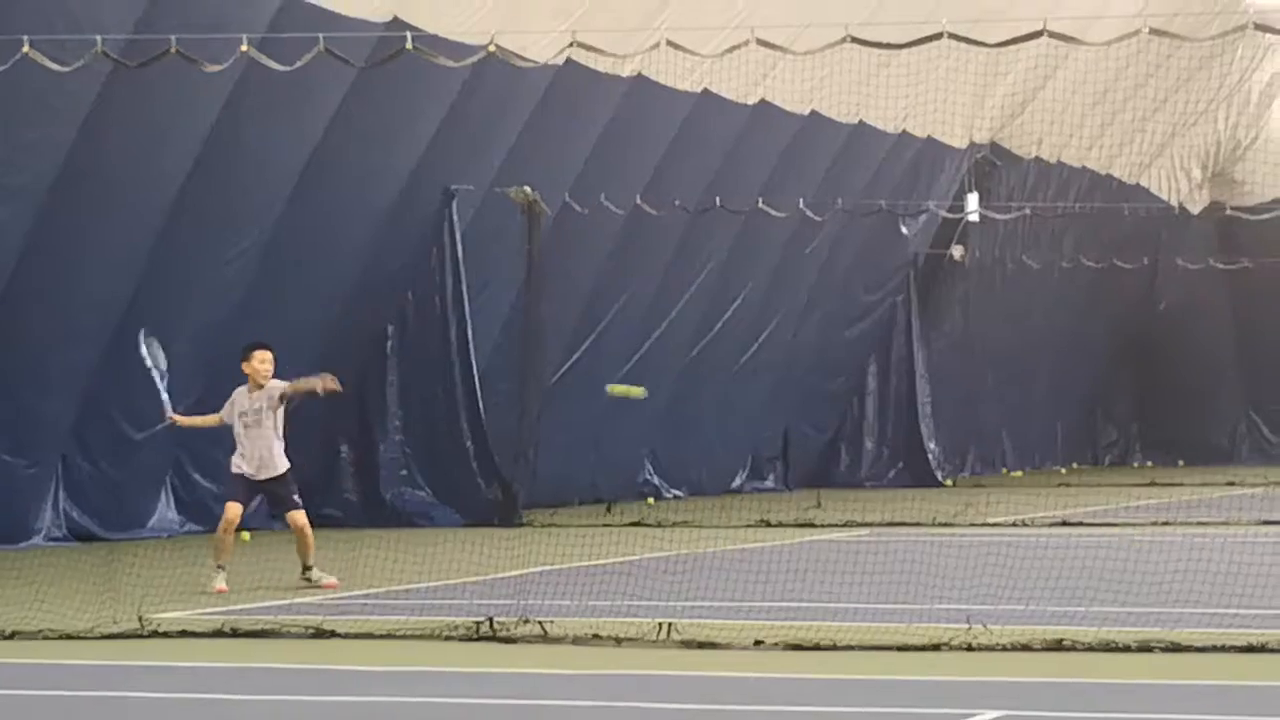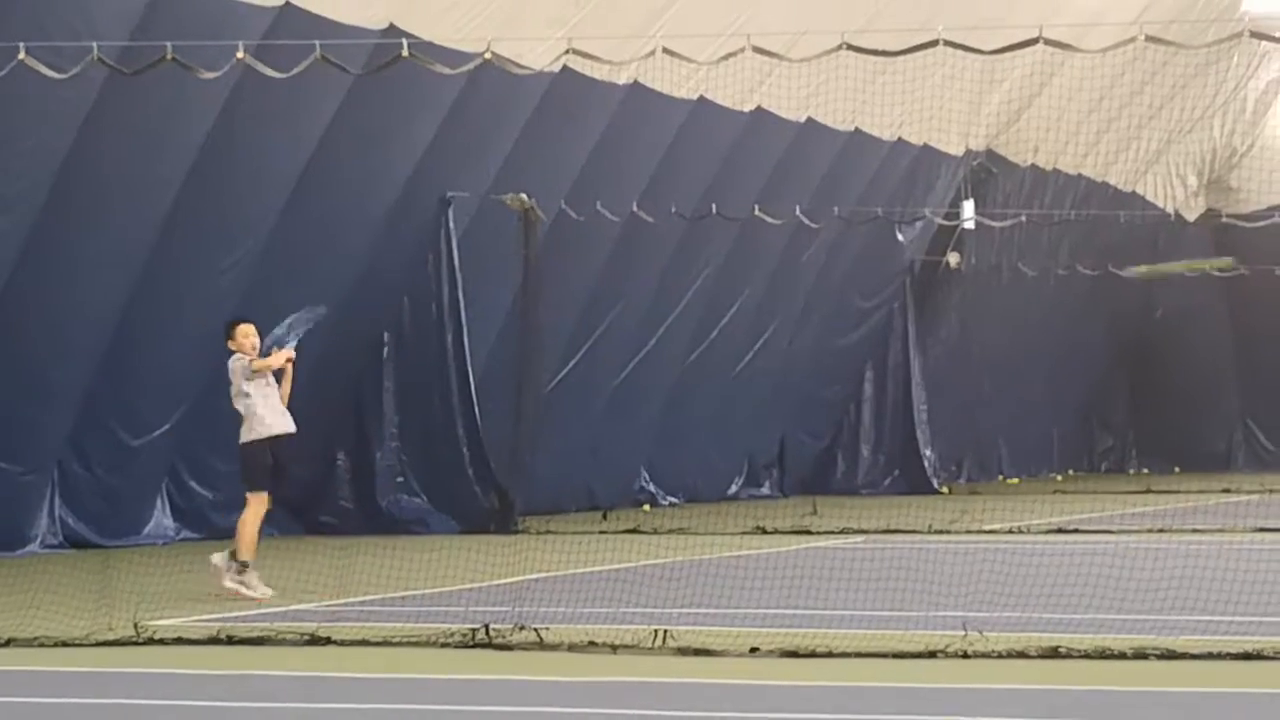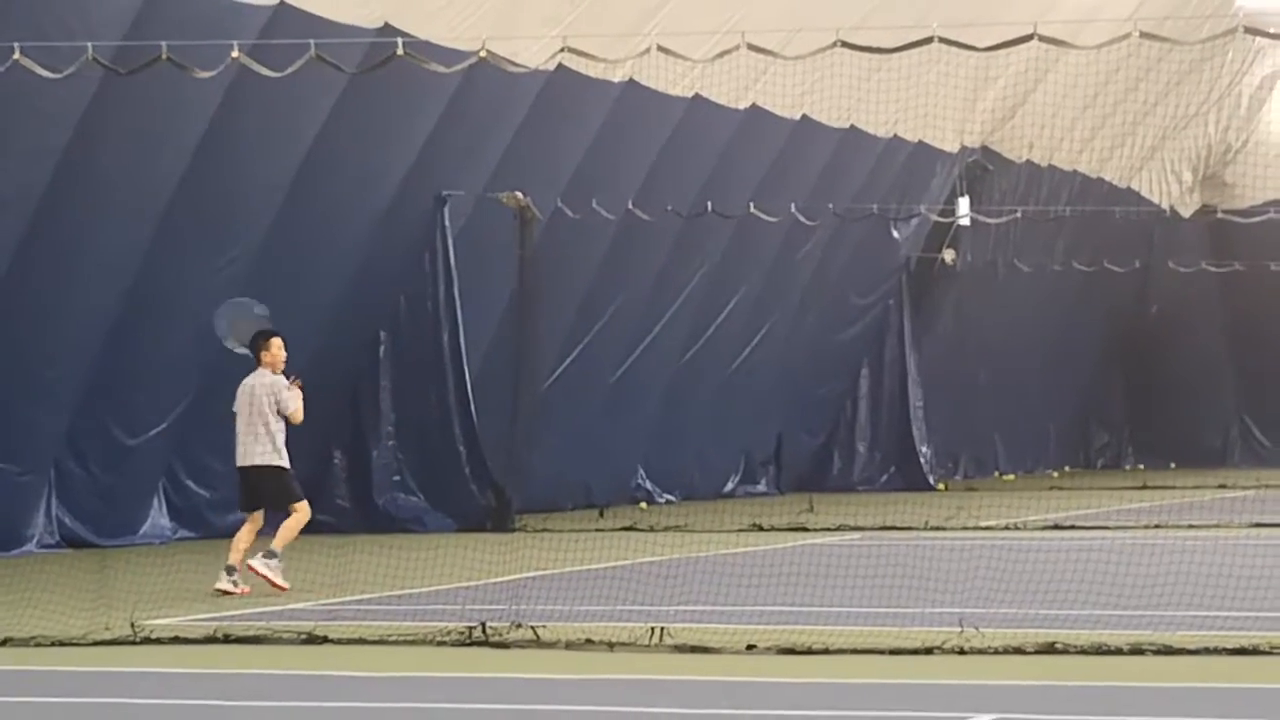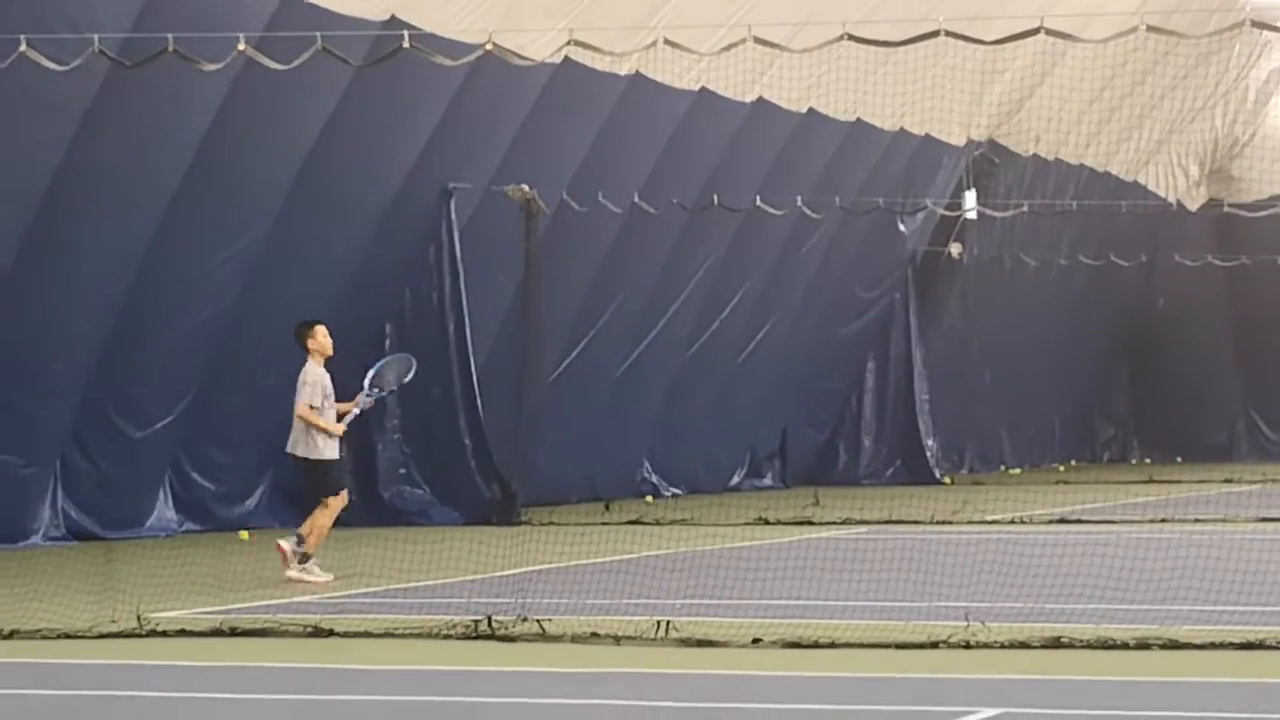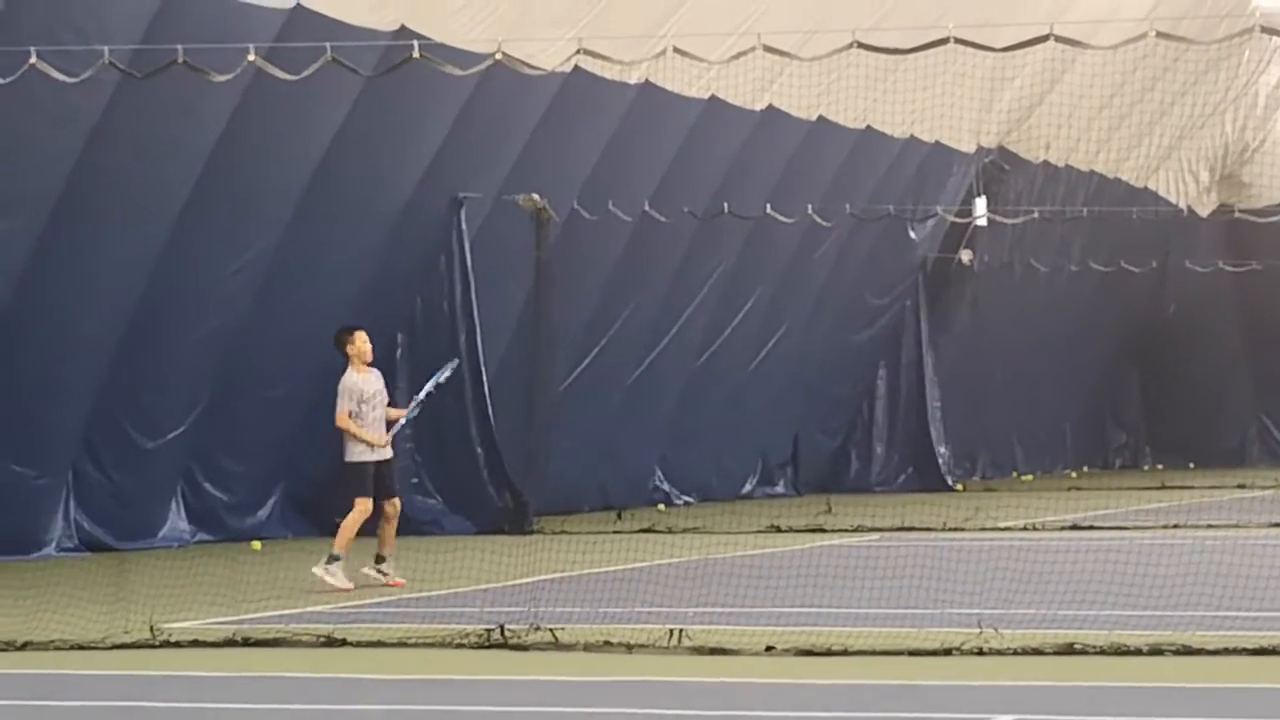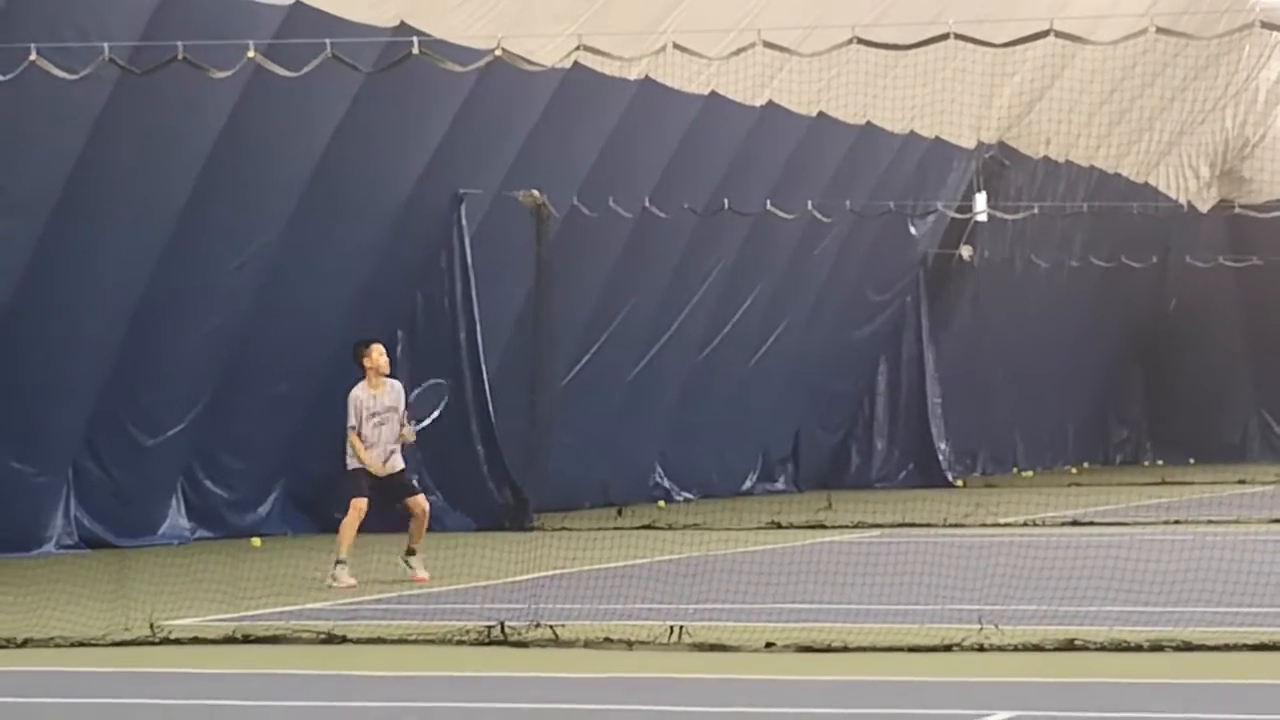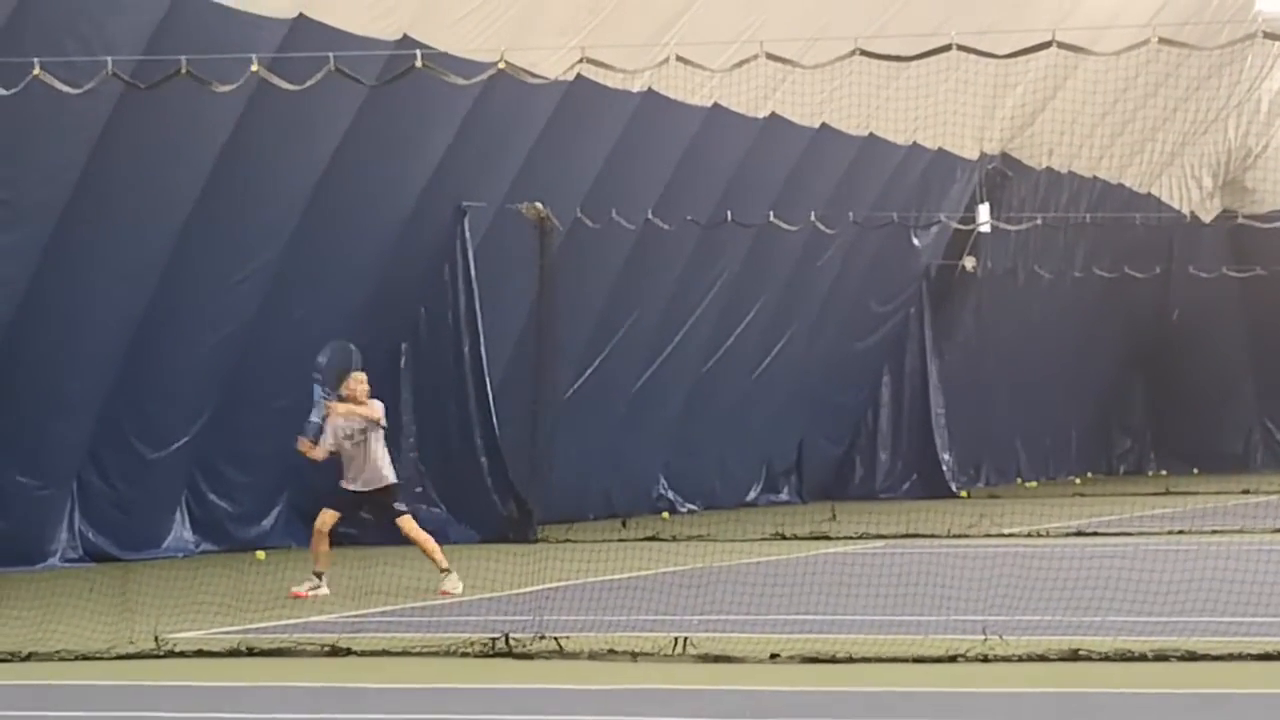
dt=0.4s
person 1, frame 1
left shoulder: (275, 389)
right shoulder: (238, 396)
left elbow: (295, 386)
right elbow: (220, 419)
left wrist: (316, 382)
right wrist: (184, 420)
left hip: (276, 471)
right hip: (243, 471)
left knee: (300, 523)
right knee: (230, 517)
left ankle: (310, 570)
right ankle: (219, 572)
person 1, frame 2
left shoulder: (263, 371)
right shoulder: (237, 362)
left elbow: (280, 402)
right elbow: (269, 364)
left wrist: (288, 369)
right wrist: (285, 355)
left hip: (272, 441)
right hip: (256, 441)
left knee: (259, 506)
right knee: (256, 504)
left ankle: (231, 559)
right ankle: (243, 572)
person 1, frame 3
left shoulder: (246, 385)
right shoulder: (277, 383)
right elbow: (296, 417)
right wrist: (295, 396)
left hip: (246, 461)
right hip: (270, 461)
left knee: (253, 521)
right knee: (301, 511)
left ankle: (229, 575)
right ankle: (269, 558)
person 1, frame 4
left shoulder: (318, 373)
right shoulder: (313, 375)
right elbow: (302, 411)
left wrist: (352, 405)
right wrist: (330, 428)
left hip: (317, 451)
right hip: (316, 451)
left knee: (339, 499)
right knee: (332, 504)
left ankle: (295, 542)
right ankle: (303, 564)
person 1, frame 5
left shoulder: (375, 376)
right shoulder: (349, 382)
right elbow: (341, 421)
left wrist: (404, 413)
right wrist: (370, 438)
left hip: (381, 455)
right hip: (360, 458)
left knee: (392, 510)
right knee: (363, 509)
left ankle: (379, 565)
right ankle: (331, 564)
person 1, frame 6
left shoulder: (396, 387)
right shoulder: (357, 395)
left elbow: (401, 423)
right elbow: (353, 436)
left wrist: (407, 433)
right wrist: (370, 463)
left hip: (393, 464)
right hip: (362, 465)
left knee: (421, 507)
right knee: (358, 509)
left ankle: (411, 556)
right ankle: (339, 568)
person 1, frame 7
left shoulder: (374, 405)
right shoulder: (334, 419)
left elbow: (373, 414)
right elbow: (322, 453)
left wrist: (347, 408)
right wrist: (308, 450)
left hip: (383, 483)
right hip: (351, 485)
left knee: (411, 530)
right knee: (321, 526)
left ankle: (448, 574)
right ankle: (318, 580)
